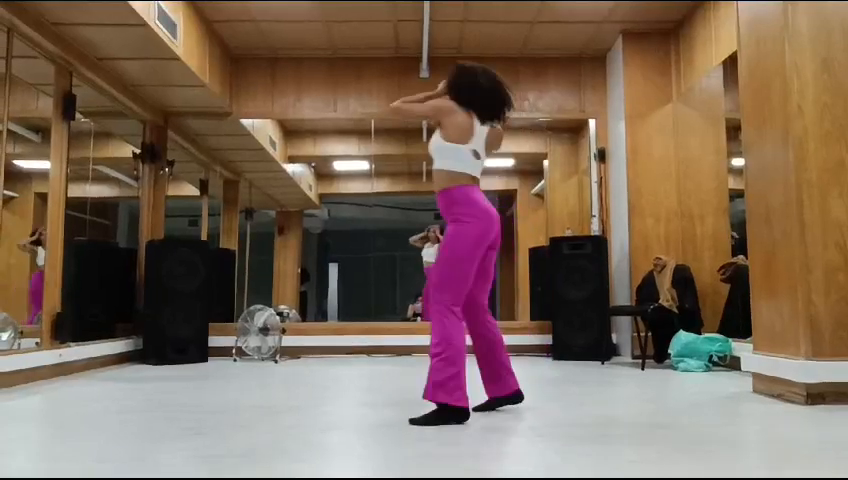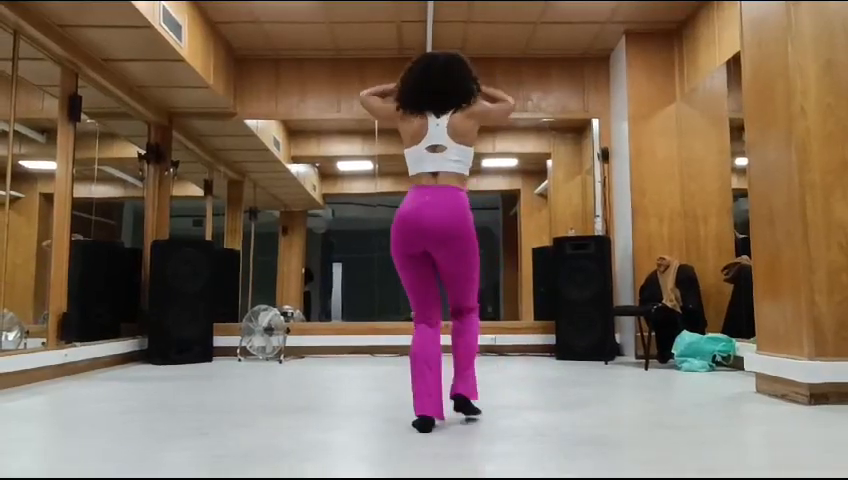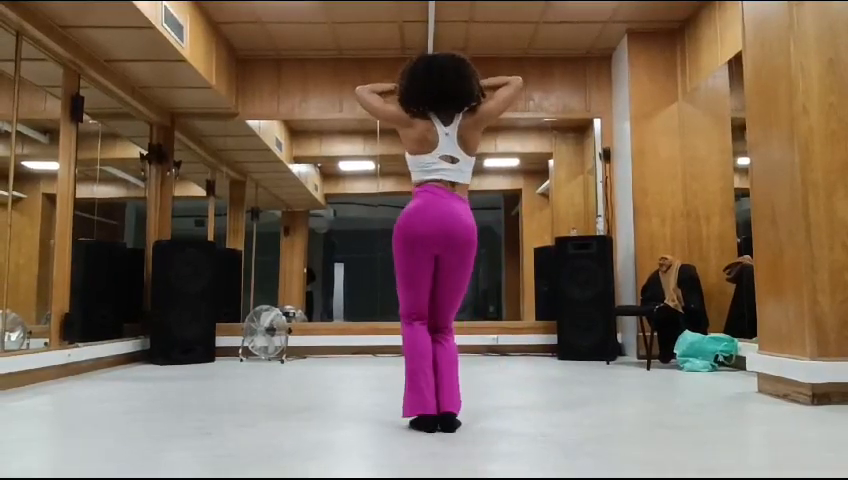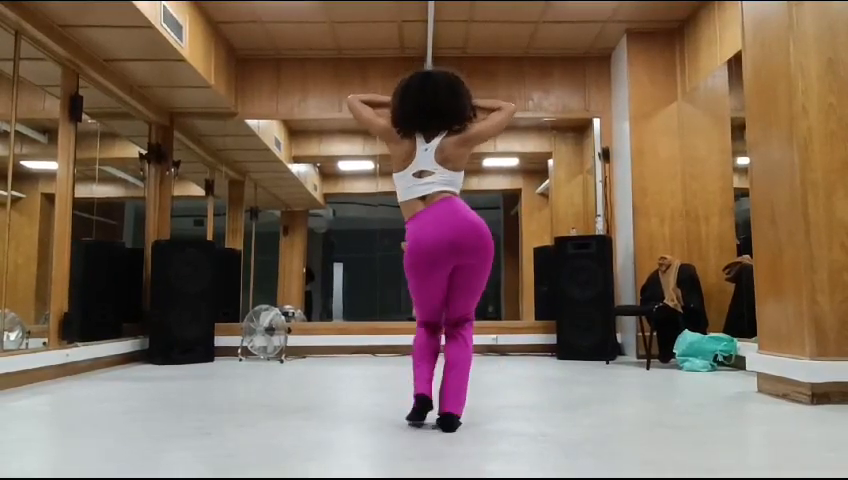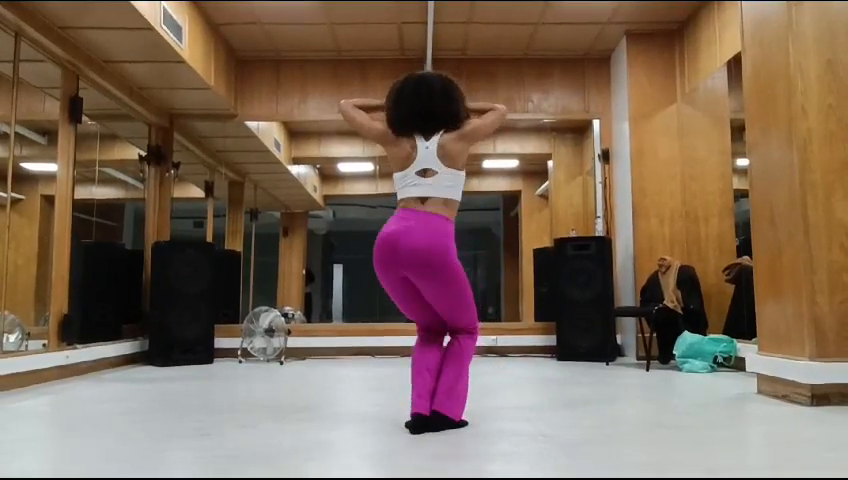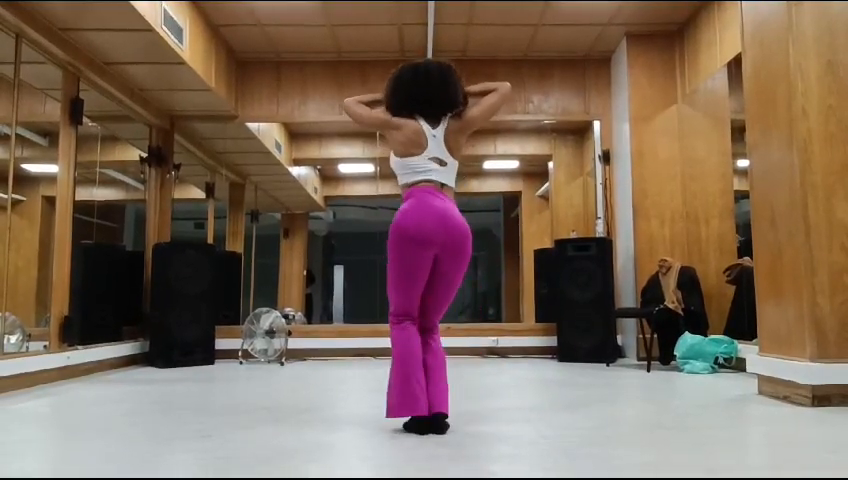
dt=0.5s
person 1, frame 1
left shoulder: (449, 109)
right shoulder: (490, 129)
left elbow: (397, 107)
left wrist: (435, 94)
right wrist: (489, 107)
left hip: (466, 215)
right hip: (479, 214)
left knee: (442, 305)
right knee: (476, 309)
left ankle: (451, 401)
right ankle: (505, 387)
person 1, frame 2
left shoulder: (407, 119)
right shoulder: (470, 114)
left elbow: (366, 97)
right elbow: (509, 105)
left wrist: (402, 86)
right wrist: (476, 89)
left hip: (409, 216)
right hip: (452, 213)
left knee: (425, 318)
right knee: (465, 309)
left ankle: (426, 410)
right ankle: (463, 391)
person 1, frame 3
left shoulder: (410, 123)
right shoulder: (473, 122)
left elbow: (362, 92)
right elbow: (515, 83)
left wrist: (400, 86)
right wrist: (476, 85)
left hip: (419, 217)
right hip: (461, 223)
left knee: (414, 319)
right knee: (442, 326)
left ankle: (424, 409)
right ankle: (448, 410)
person 1, frame 4
left shoulder: (397, 140)
right shoulder: (460, 141)
left elbow: (353, 100)
right elbow: (508, 109)
left wrist: (394, 100)
right wrist: (470, 103)
left hip: (423, 240)
right hip: (466, 228)
left knee: (428, 325)
right knee: (460, 324)
left ankle: (421, 393)
right ankle: (450, 410)
person 1, frame 5
left shoulder: (396, 143)
right shoulder: (459, 138)
left elbow: (346, 107)
right elbow: (500, 111)
left wrist: (388, 103)
right wrist: (460, 105)
left hip: (391, 240)
right hip: (432, 243)
left knee: (428, 329)
right knee: (465, 329)
left ankle: (420, 411)
right ankle: (444, 410)
person 1, frame 6
left shoulder: (397, 126)
right shoulder: (458, 127)
left elbow: (350, 104)
right elbow: (504, 88)
left wrist: (387, 96)
right wrist: (463, 91)
left hip: (415, 219)
right hip: (456, 226)
left knee: (404, 319)
right knee: (428, 324)
left ankle: (416, 412)
right ankle: (438, 411)
